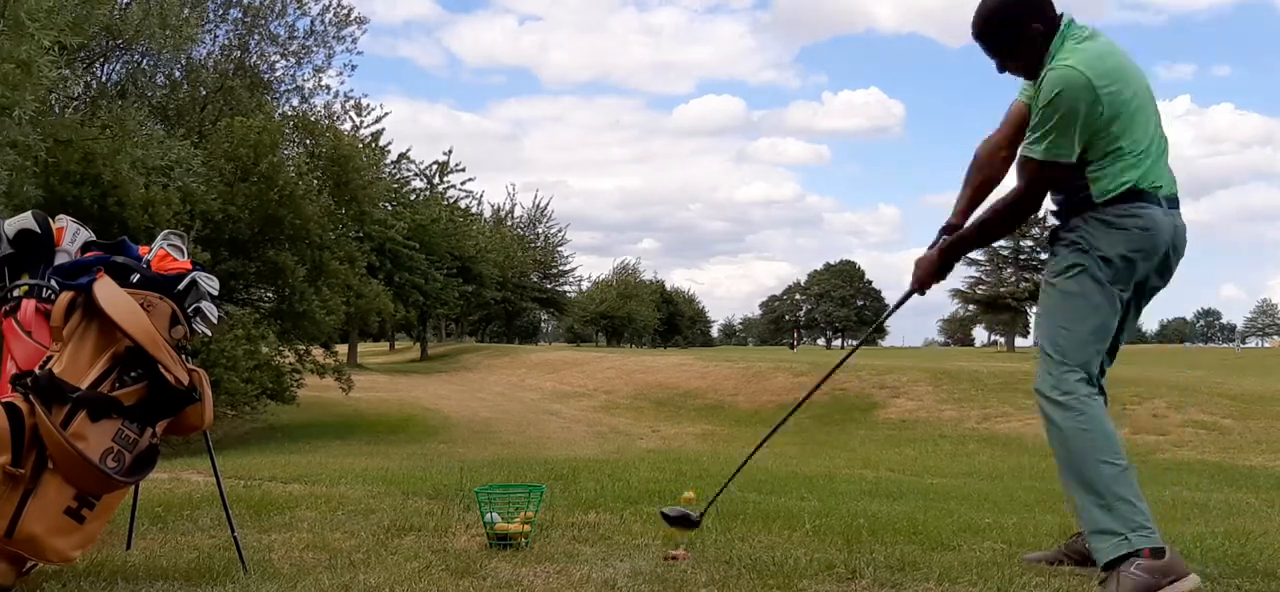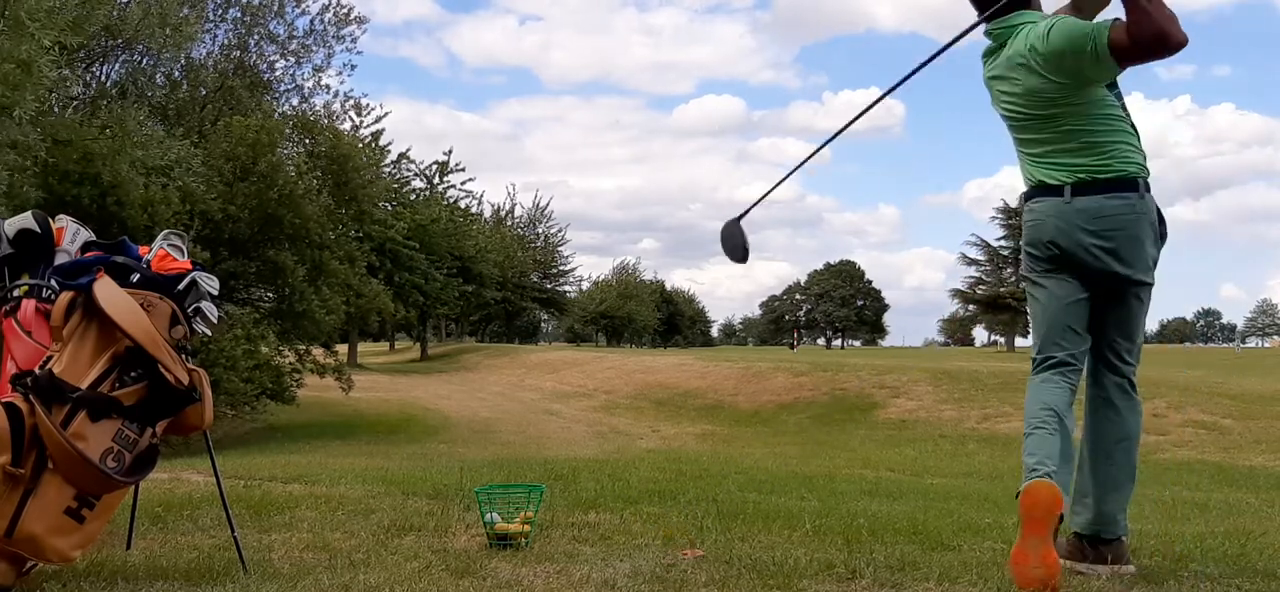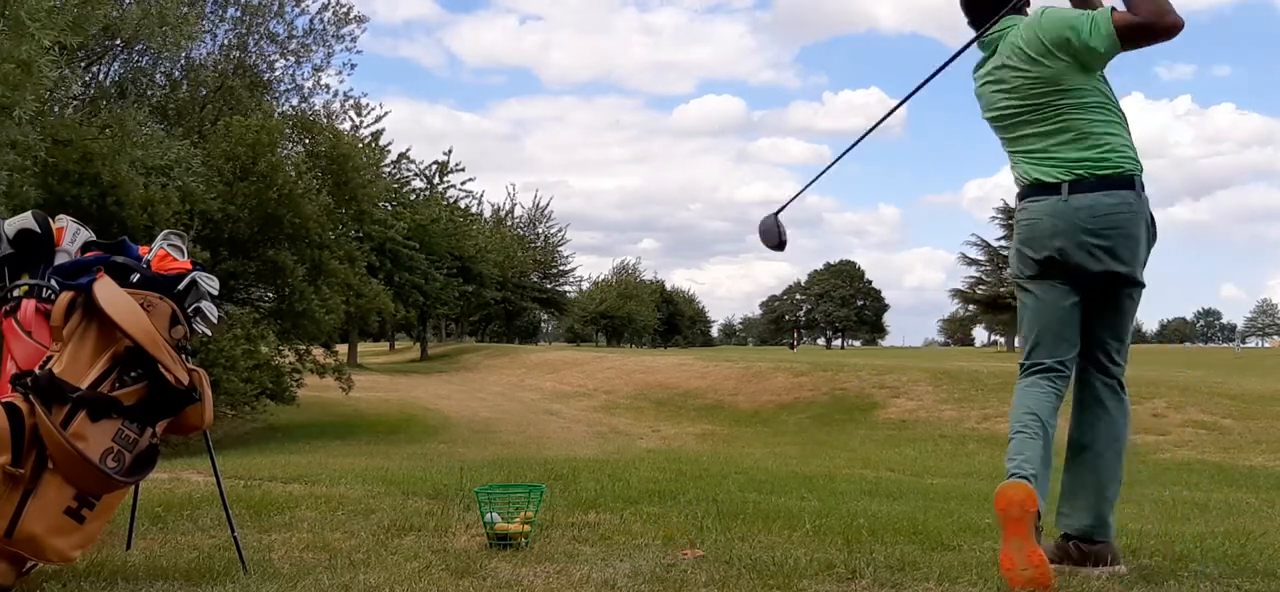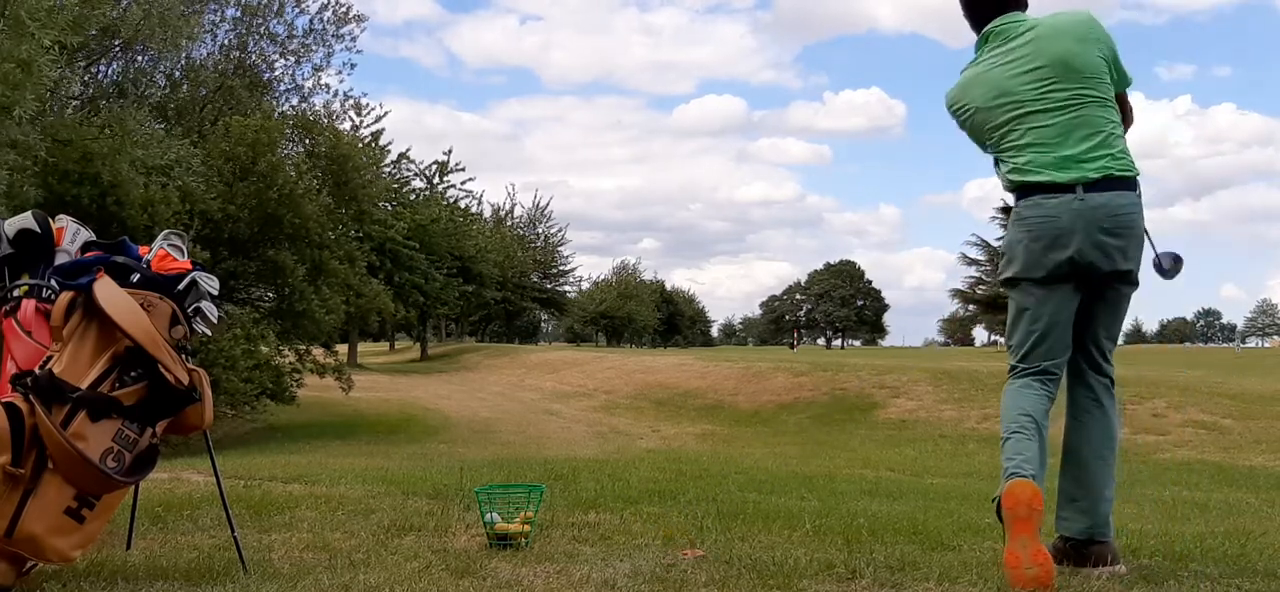
dt=0.4s
person 1, frame 1
left shoulder: (1067, 78)
left elbow: (1025, 200)
right elbow: (1005, 137)
left wrist: (950, 250)
right wrist: (954, 224)
left hip: (1107, 232)
right hip: (1154, 228)
left knee: (1064, 385)
right knee: (1080, 380)
right ankle: (1104, 535)
person 1, frame 2
left shoulder: (995, 58)
left hip: (1051, 218)
right hip: (1122, 212)
left knee: (1054, 367)
right knee: (1114, 374)
left ankle: (1044, 481)
right ankle: (1101, 534)
person 1, frame 3
left shoulder: (985, 81)
left hip: (1042, 218)
right hip: (1117, 210)
left knee: (1043, 370)
right knee: (1104, 374)
left ankle: (1022, 485)
right ankle: (1090, 535)
person 1, frame 4
left shoulder: (963, 93)
right elbow: (1123, 117)
left hip: (1043, 218)
right hip: (1118, 209)
left knee: (1033, 371)
right knee: (1094, 374)
left ankle: (1020, 483)
right ankle: (1089, 535)
